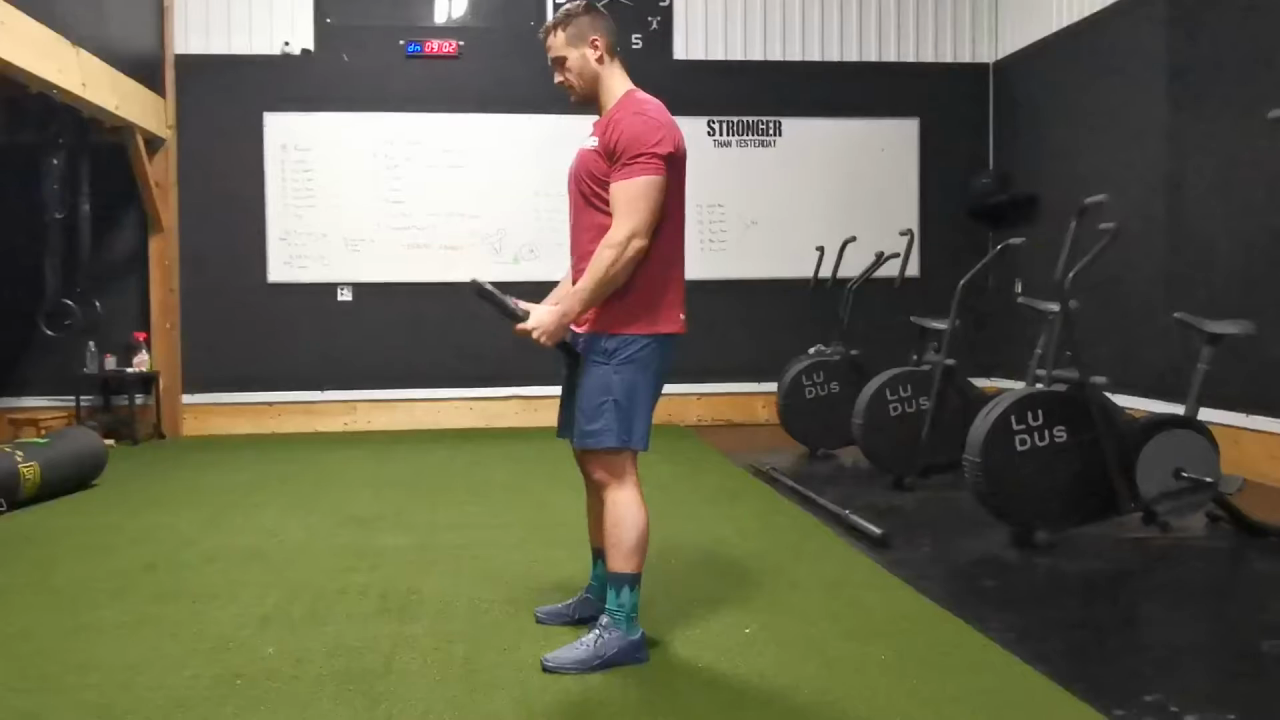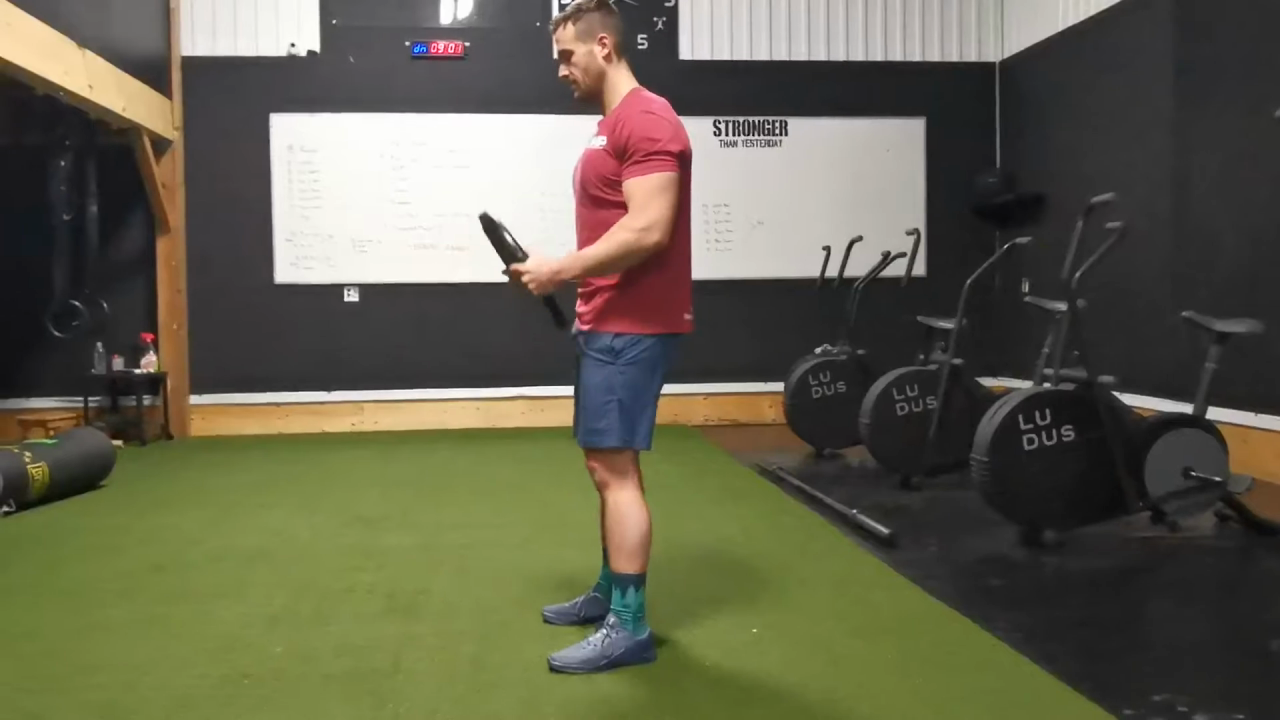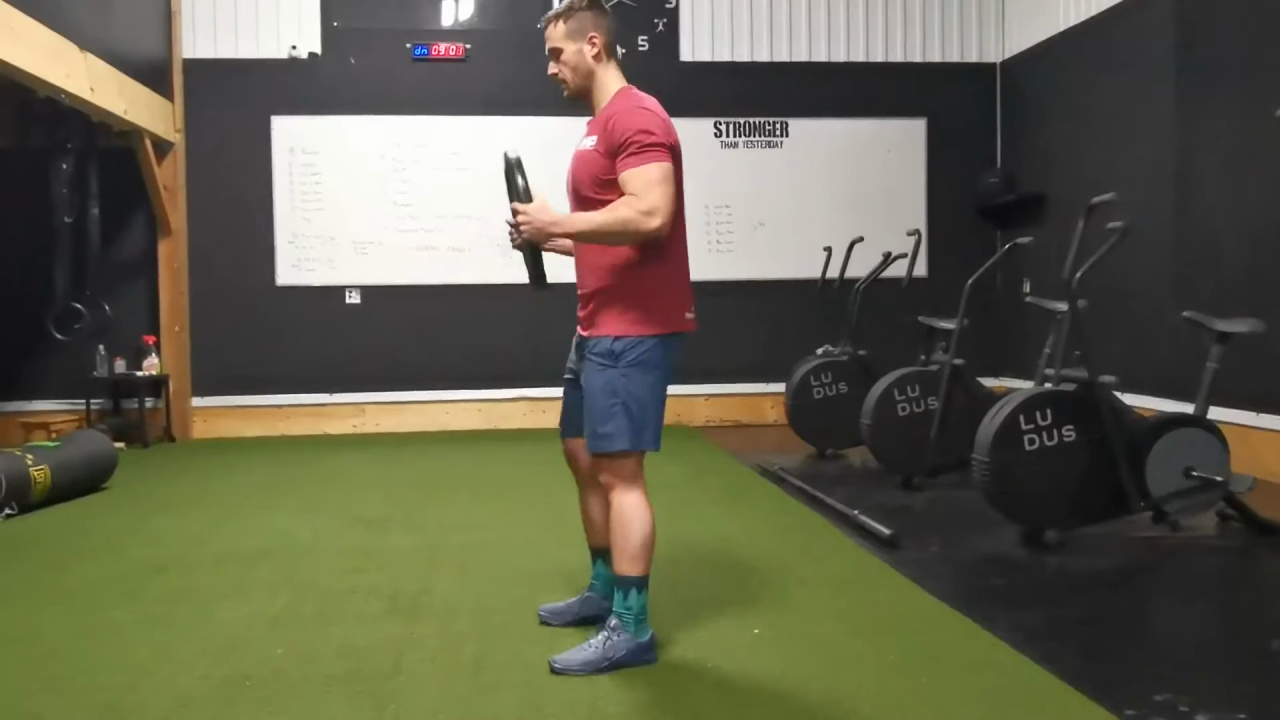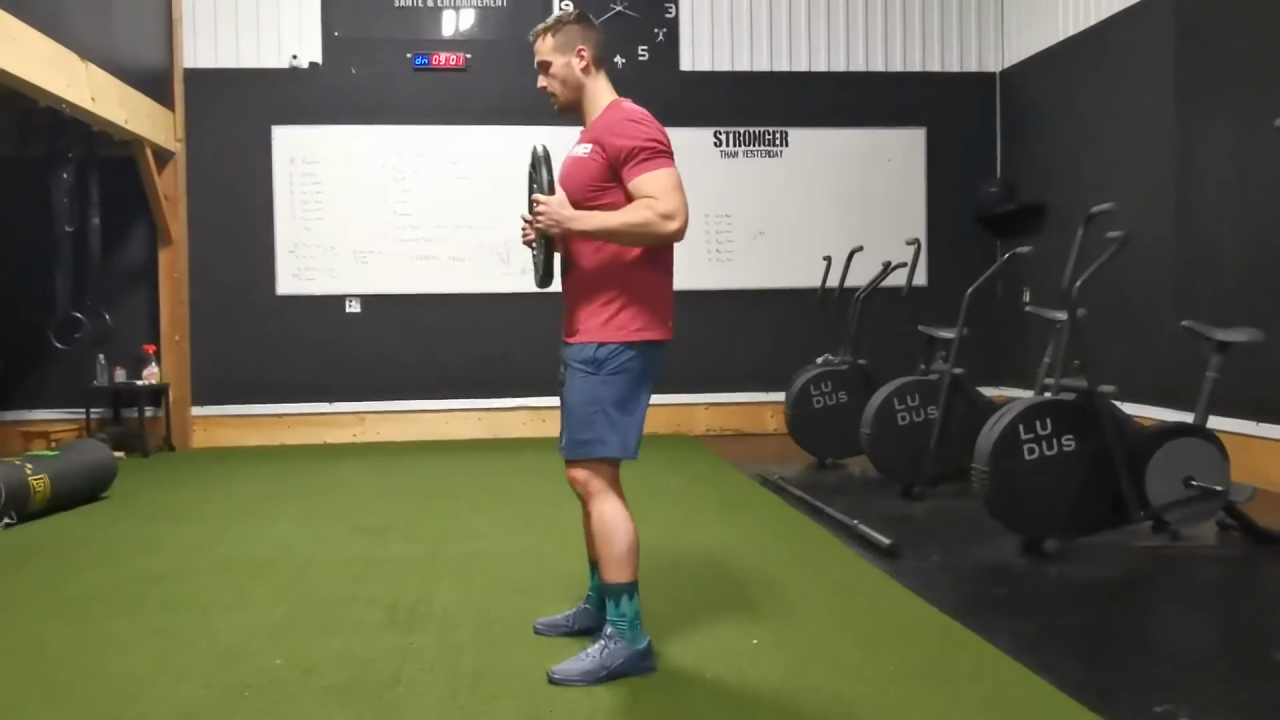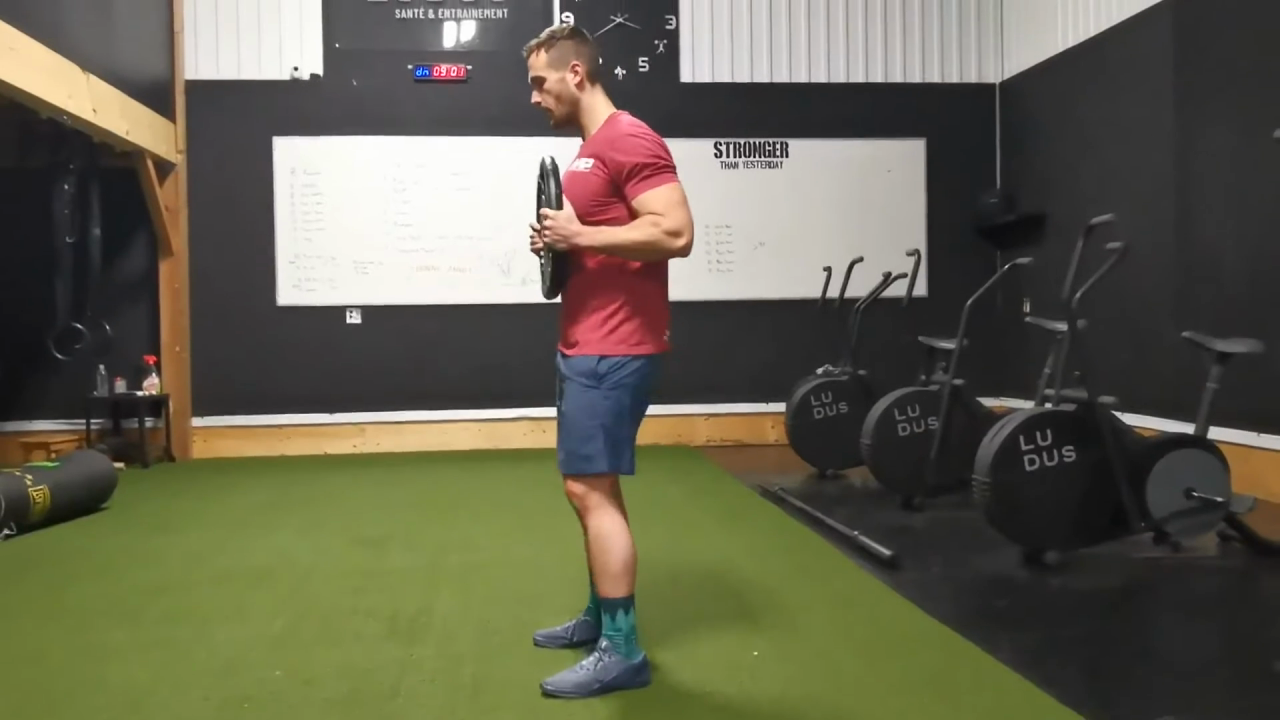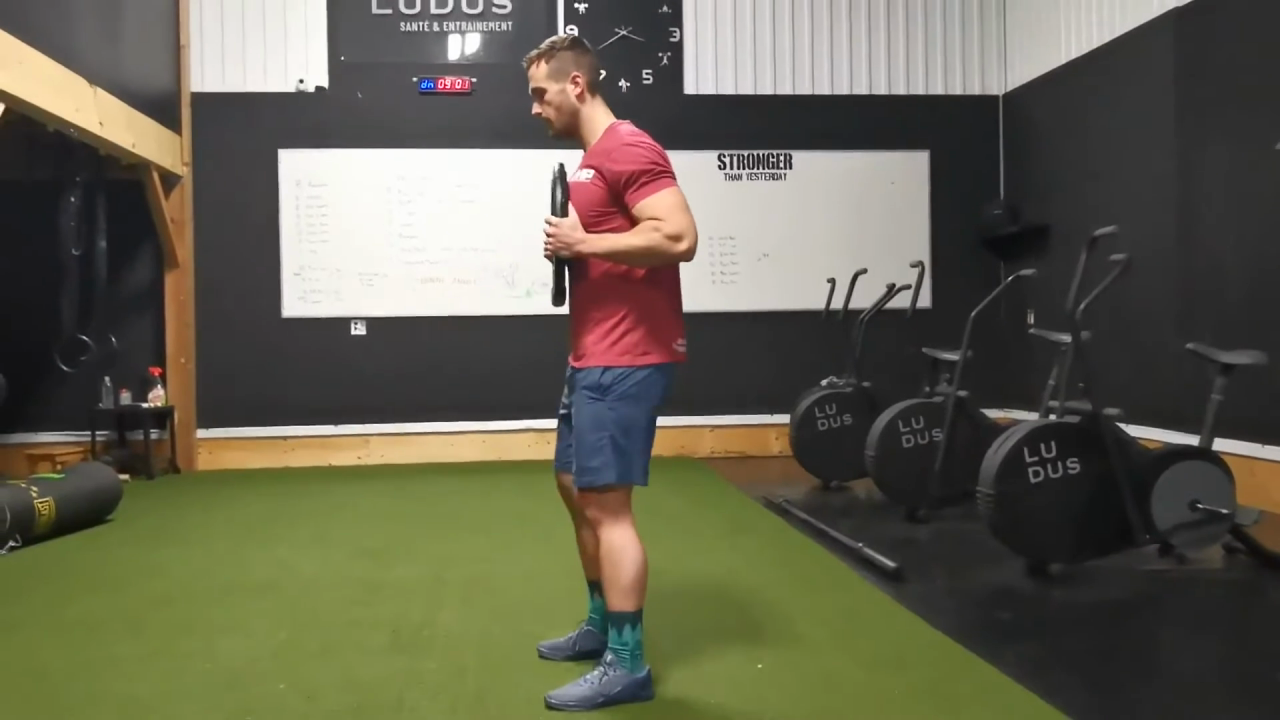
dt=0.2s
person 1, frame 1
left shoulder: (639, 123)
right shoulder: (610, 125)
left elbow: (630, 240)
left wrist: (564, 312)
right wrist: (560, 298)
left hip: (629, 328)
right hip: (602, 324)
left knee: (614, 467)
right knee: (593, 461)
left ankle: (621, 627)
right ankle: (601, 592)
person 1, frame 2
left shoulder: (645, 121)
right shoulder: (614, 125)
left elbow: (648, 231)
left wrist: (561, 271)
right wrist: (566, 272)
left hip: (634, 326)
right hip: (608, 322)
left knee: (614, 468)
right knee: (603, 464)
left ankle: (628, 626)
right ankle: (610, 592)
person 1, frame 3
left shoulder: (635, 116)
right shoulder: (602, 124)
left elbow: (650, 217)
left wrist: (556, 223)
right wrist: (558, 236)
left hip: (634, 326)
right hip: (602, 323)
left knee: (618, 471)
right knee: (583, 454)
left ankle: (631, 628)
right ankle: (604, 589)
person 1, frame 4
left shoulder: (629, 127)
right shoulder: (590, 139)
left elbow: (668, 218)
left wrist: (573, 219)
right wrist: (557, 233)
left hip: (619, 332)
right hip: (590, 330)
left knee: (591, 475)
right knee: (593, 474)
left ankle: (626, 636)
right ankle: (600, 604)
person 1, frame 5
left shoulder: (630, 142)
right shoulder: (588, 153)
left elbow: (675, 233)
left wrist: (583, 236)
right wrist: (560, 240)
left hip: (615, 346)
right hip: (585, 344)
left knee: (588, 489)
right knee: (593, 487)
left ankle: (622, 650)
right ankle: (599, 616)
person 1, frame 6
left shoulder: (628, 150)
right shoulder: (593, 160)
left elbow: (677, 238)
left wrist: (585, 242)
right wrist: (569, 246)
left hip: (625, 357)
right hip: (595, 356)
left knee: (607, 505)
right knee: (577, 489)
left ankle: (627, 664)
right ankle: (601, 624)
